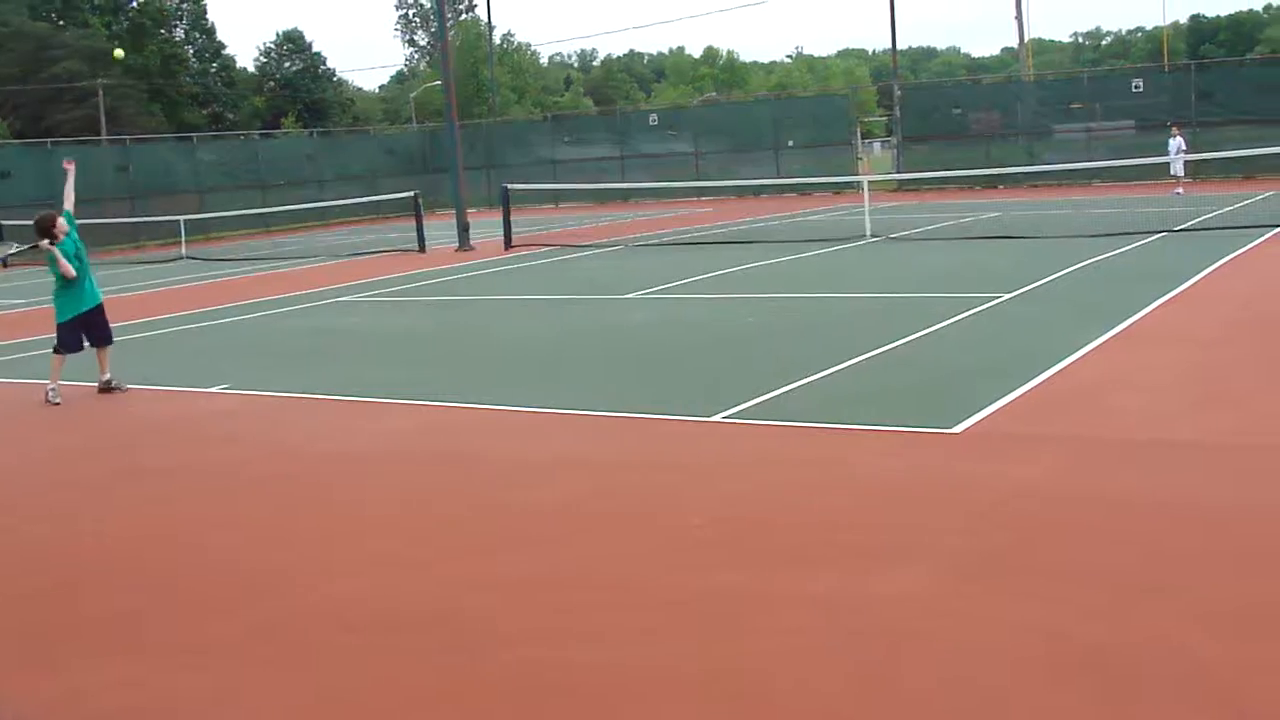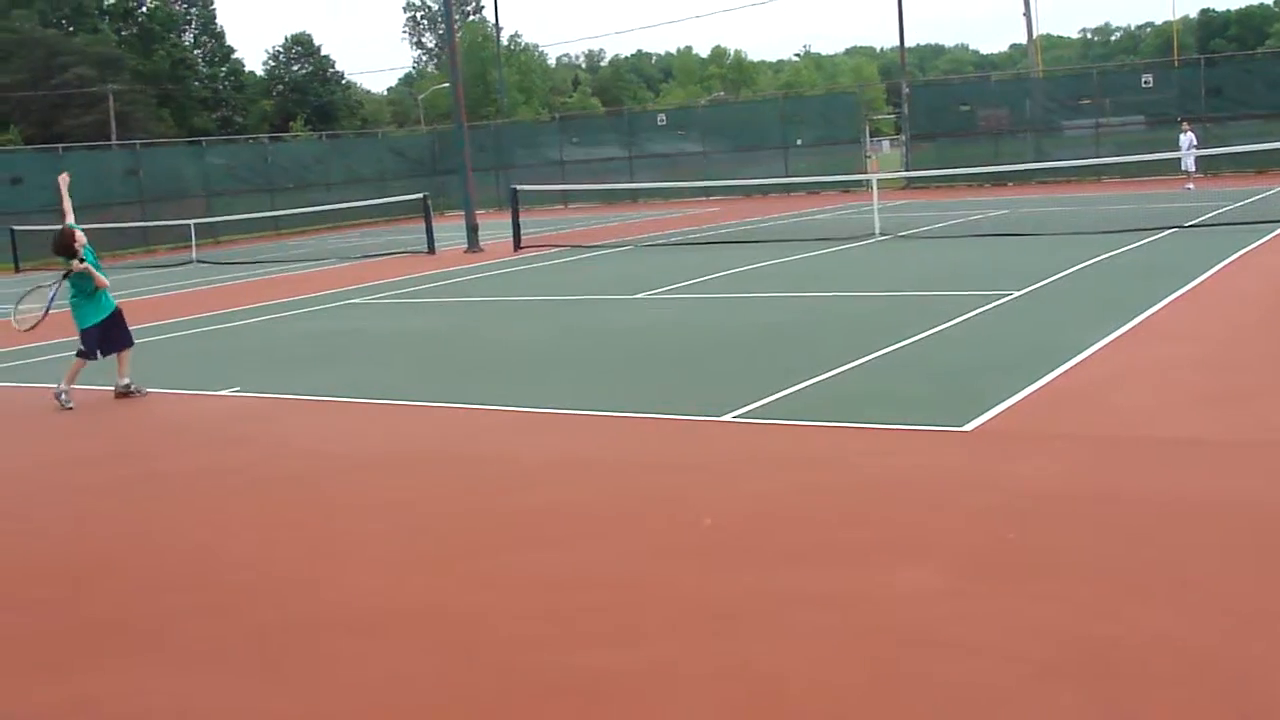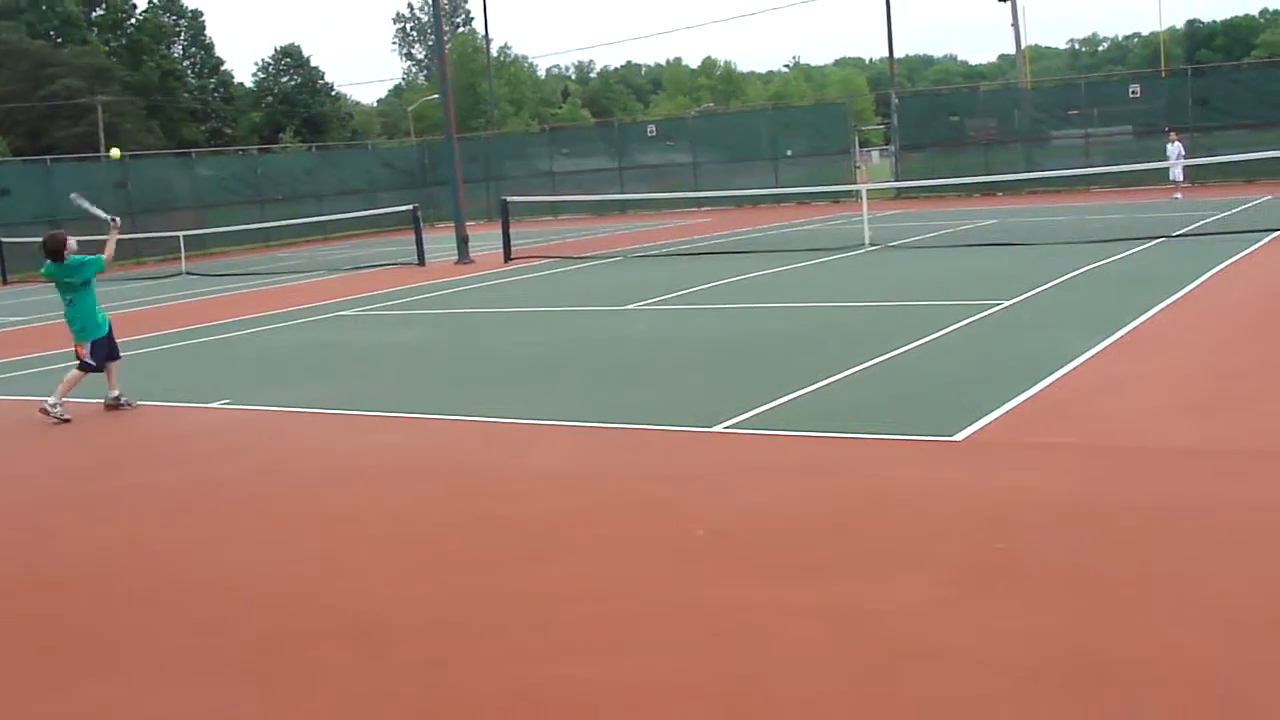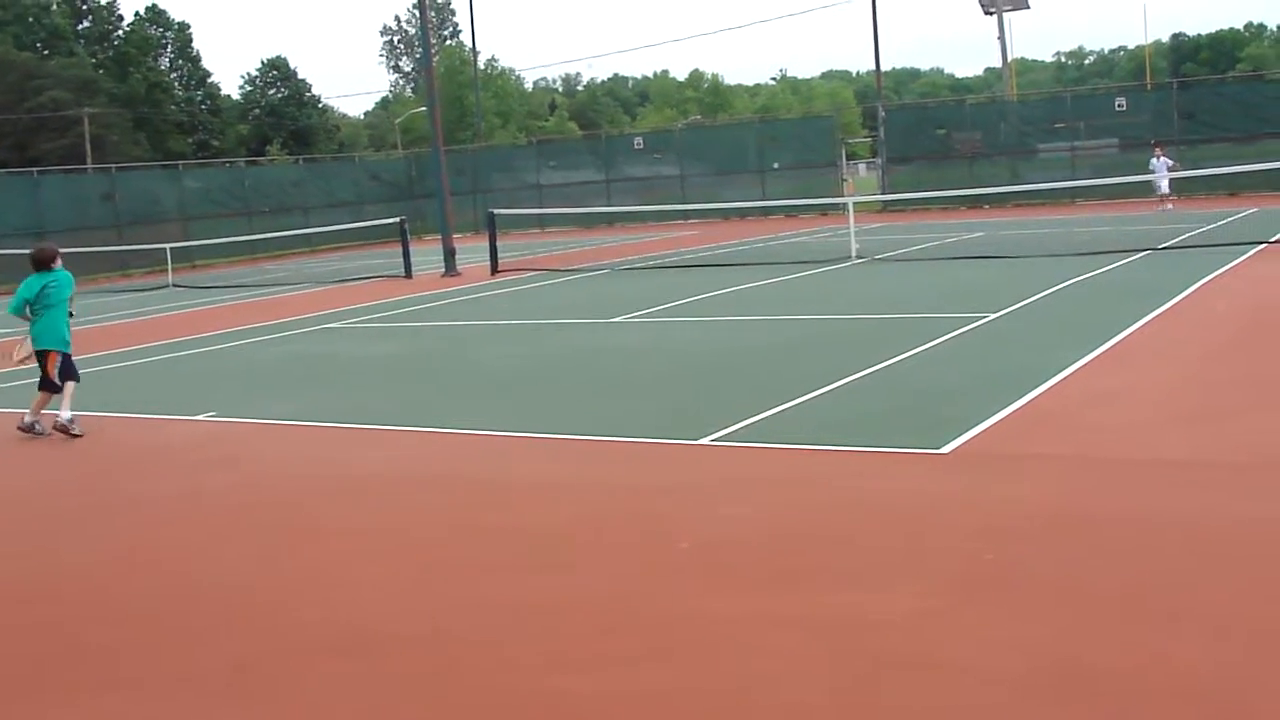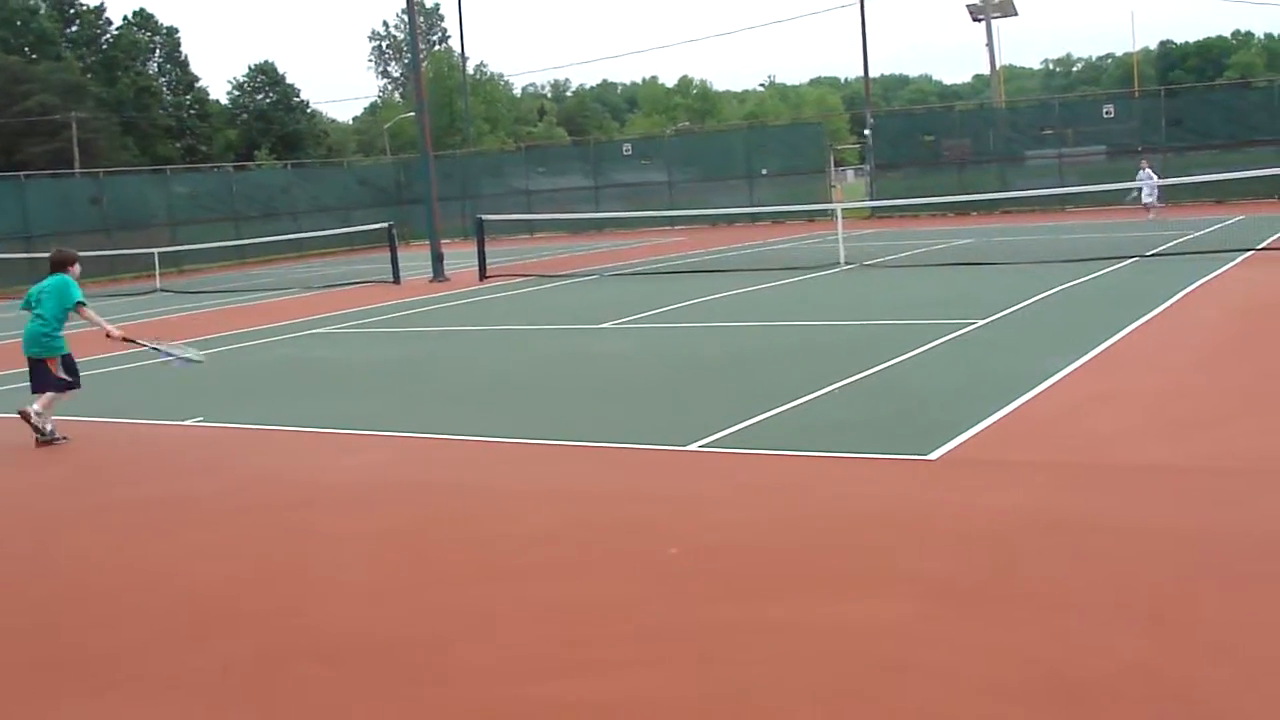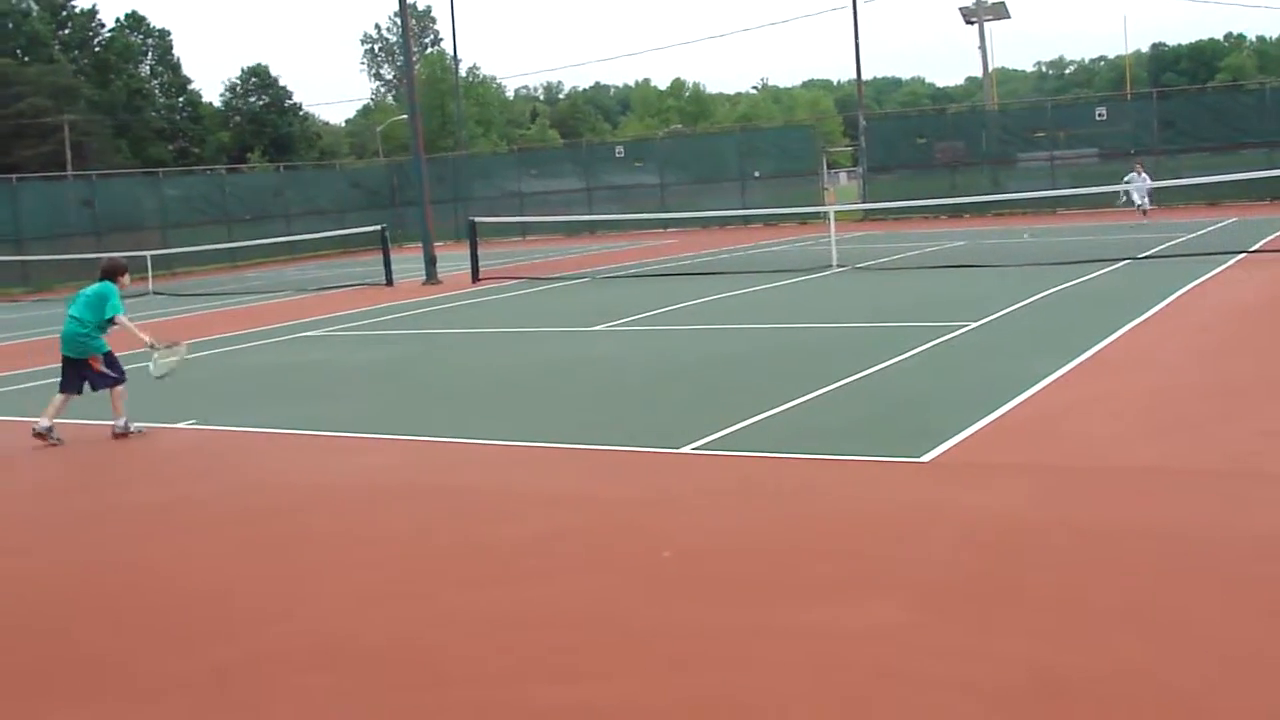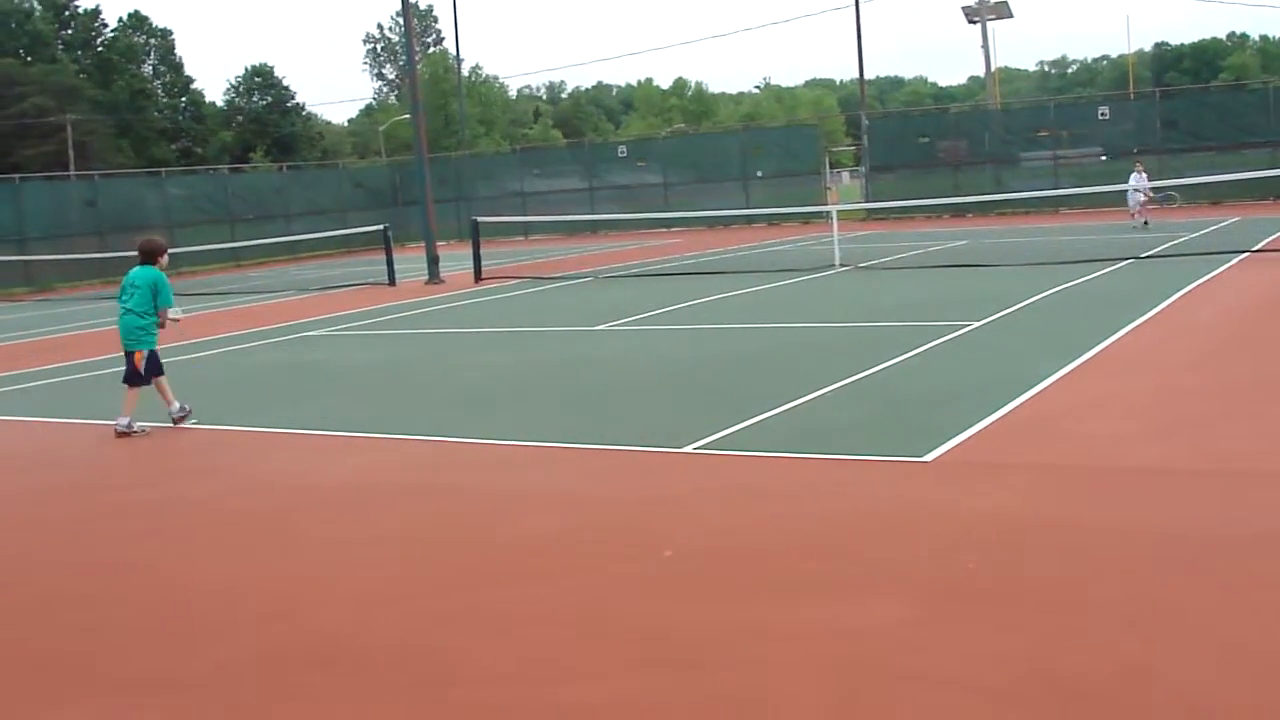
dt=0.4s
person 1, frame 1
left shoulder: (70, 231)
right shoulder: (54, 252)
left elbow: (68, 200)
right elbow: (71, 274)
left wrist: (70, 173)
right wrist: (54, 251)
left hip: (90, 298)
right hip: (69, 305)
left knee: (103, 340)
right knee: (63, 347)
left ankle: (105, 380)
right ankle: (52, 388)
person 1, frame 2
left shoulder: (78, 248)
right shoulder: (79, 269)
left elbow: (68, 214)
right elbow: (104, 284)
left wrist: (64, 188)
right wrist: (88, 268)
left hip: (106, 305)
right hip: (88, 311)
left knee: (125, 343)
right knee: (86, 352)
left ankle: (123, 384)
right ankle: (63, 389)
person 1, frame 3
left shoulder: (53, 265)
right shoulder: (77, 263)
left elbow: (46, 272)
right elbow: (107, 258)
right wrist: (114, 232)
left hip: (95, 319)
right hip: (86, 322)
left knee: (111, 355)
right knee: (86, 365)
left ankle: (113, 396)
right ankle: (52, 403)
person 1, frame 4
left shoulder: (30, 282)
right shoulder: (65, 276)
left elbow: (16, 310)
left wrist: (32, 319)
left hip: (41, 335)
right hip: (53, 338)
left knee: (71, 376)
right knee: (52, 383)
left ankle: (65, 417)
right ankle: (29, 421)
person 1, frame 5
left shoulder: (42, 285)
right shoulder: (66, 282)
left elbow: (27, 305)
right elbow: (81, 309)
right wrist: (106, 327)
left hip: (32, 339)
right hip: (48, 338)
left knee: (46, 385)
right knee: (68, 381)
left ankle: (45, 430)
right ankle: (34, 410)
person 1, frame 6
left shoulder: (92, 289)
right shoulder: (110, 290)
left elbow: (79, 312)
right elbow: (118, 317)
right wrist: (140, 334)
left hip: (70, 338)
right hip: (85, 339)
left knee: (69, 387)
right knee: (116, 377)
left ankle: (44, 425)
right ankle: (120, 425)
person 1, frame 7
left shoulder: (132, 273)
right shoulder: (158, 276)
left elbow: (123, 301)
right elbow: (162, 310)
right wrist: (163, 322)
left hip: (128, 326)
right hip: (141, 330)
left knee: (156, 371)
right knee: (138, 378)
left ankle: (175, 410)
right ankle: (123, 423)
